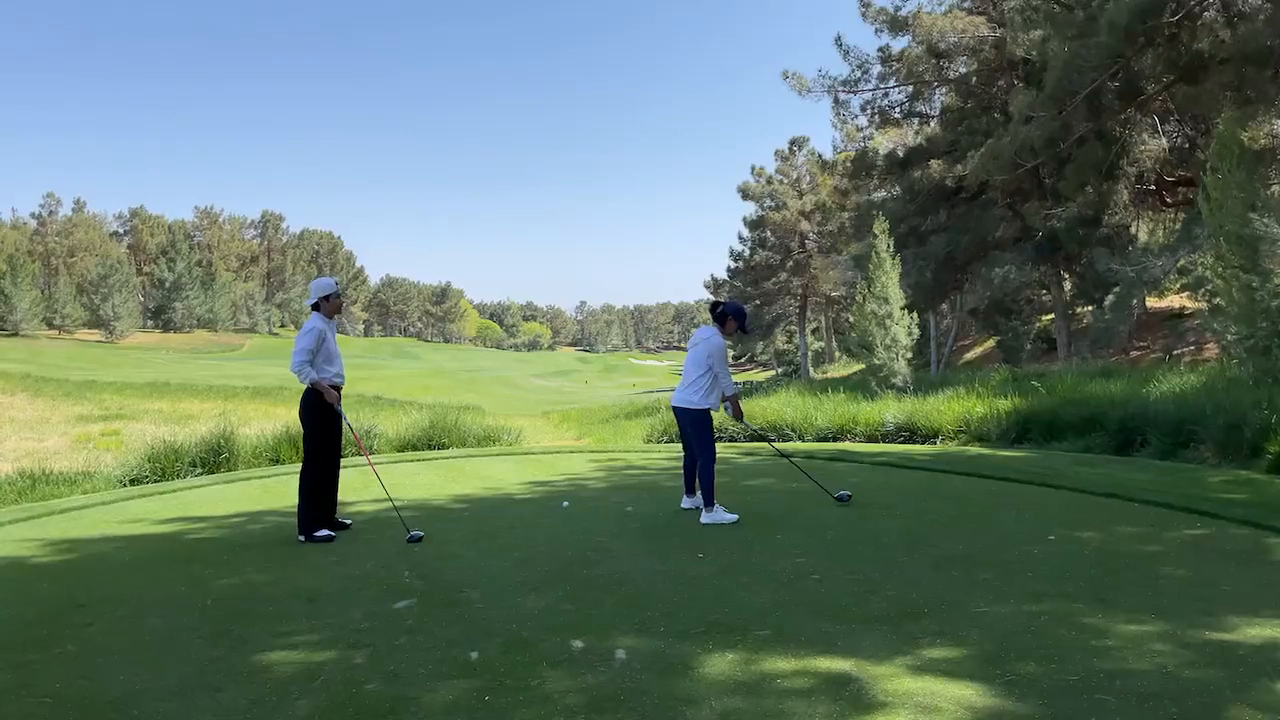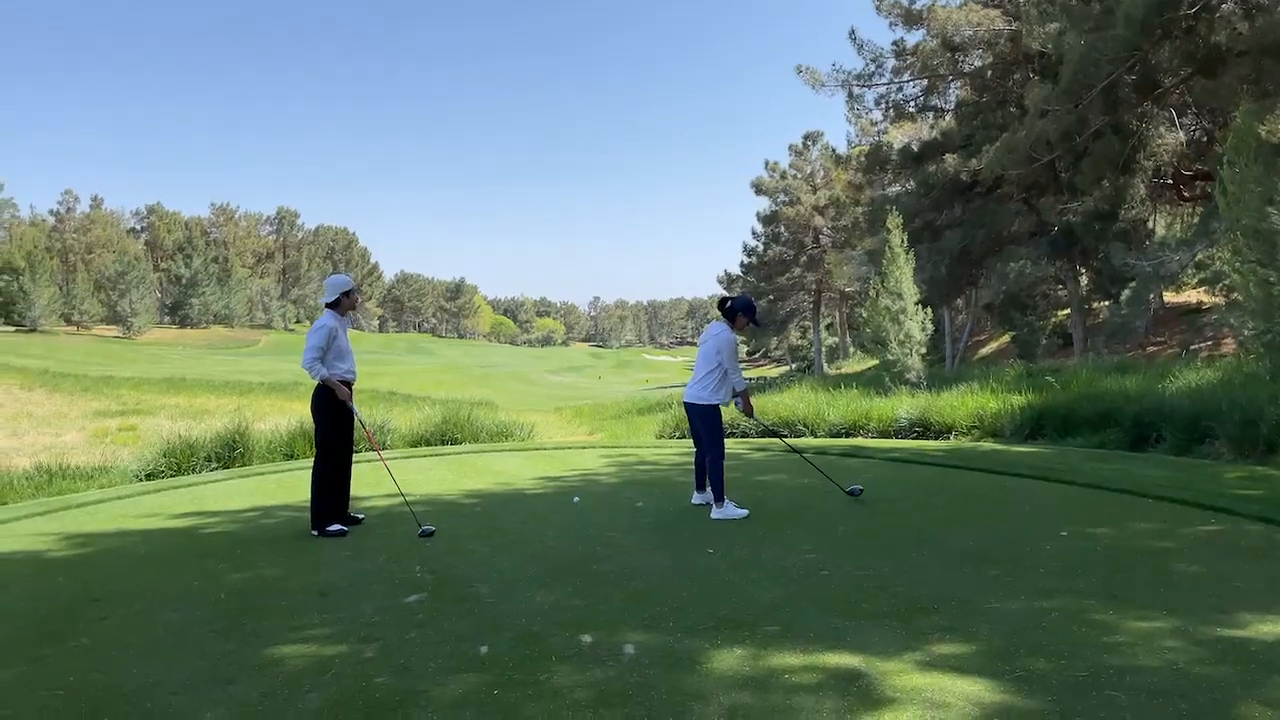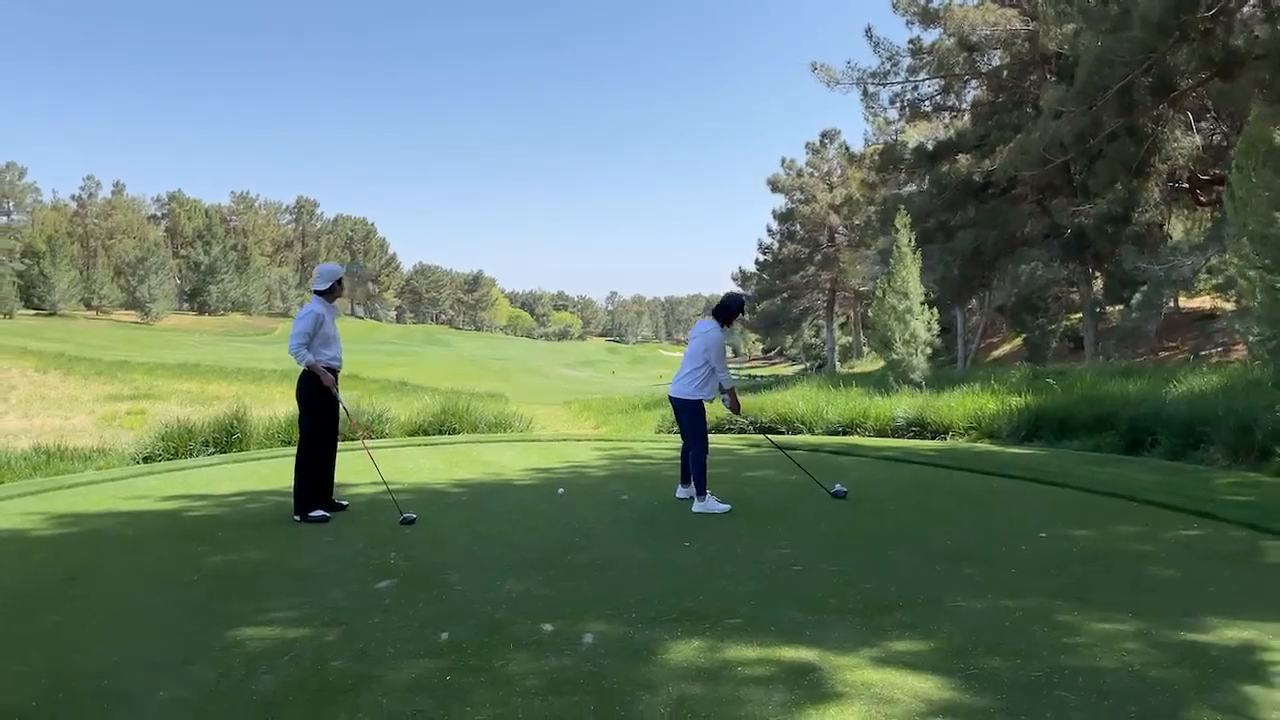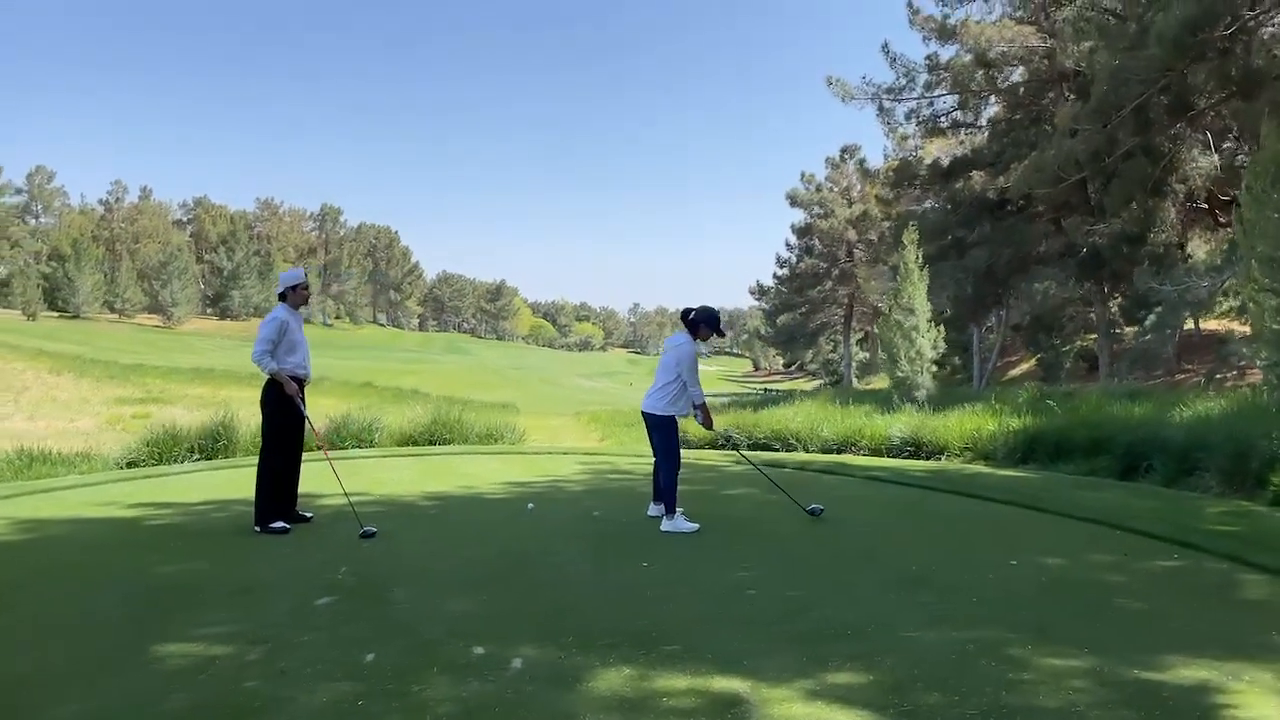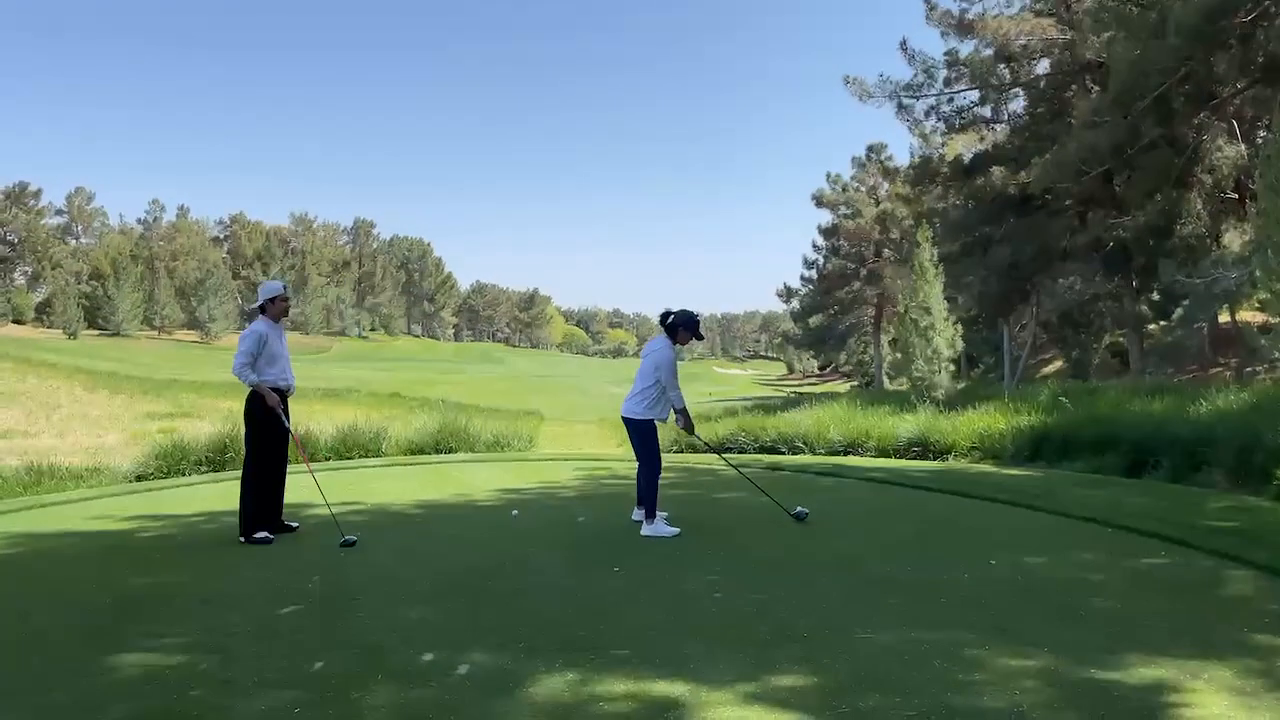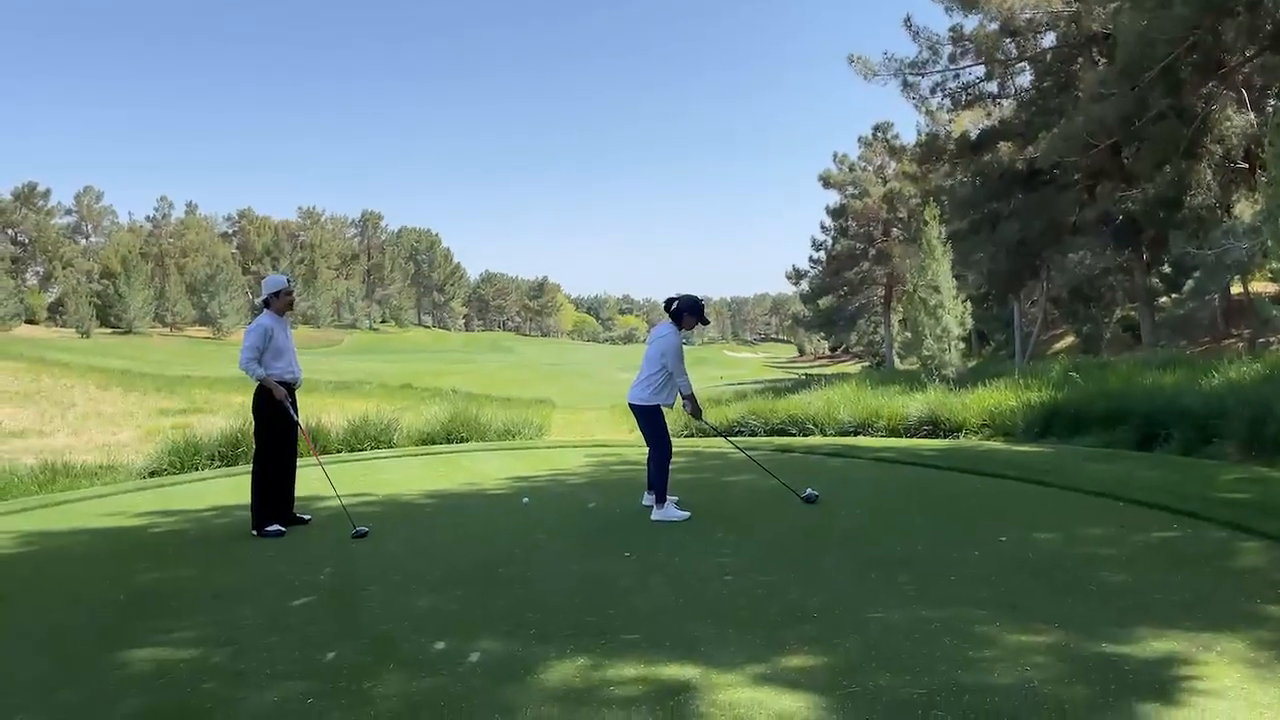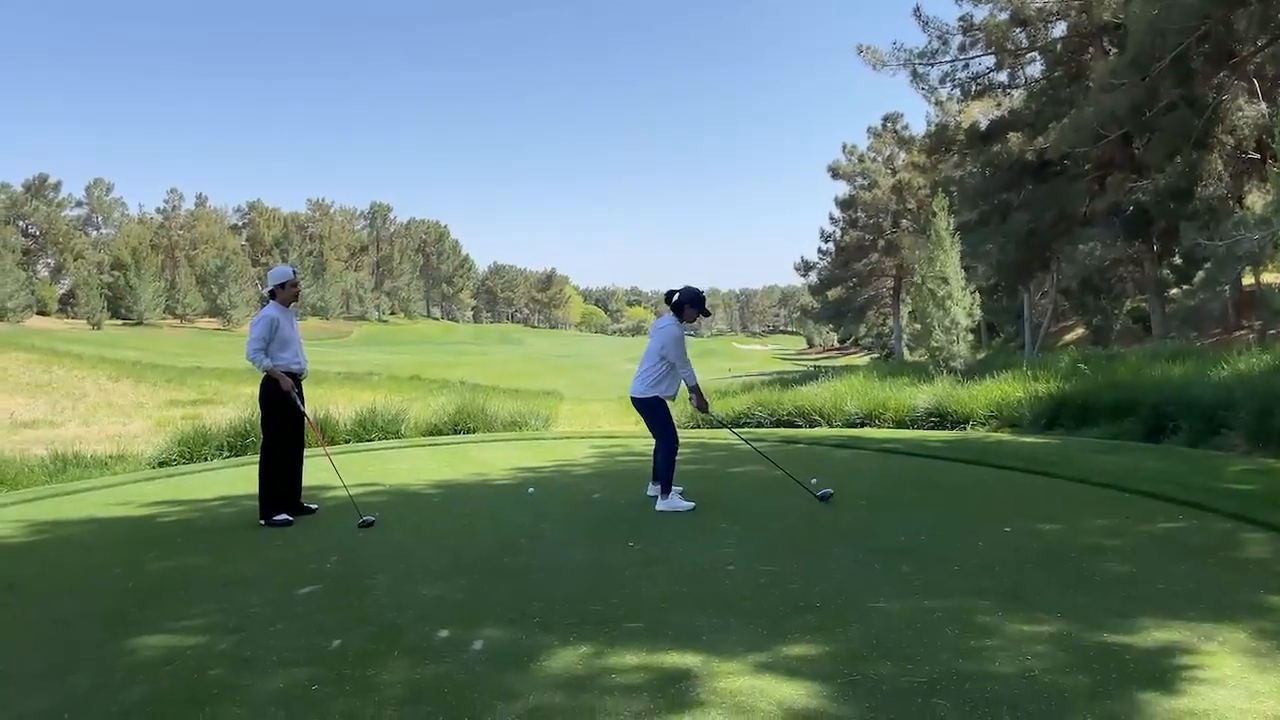
dt=0.7s
person 1, frame 1
left shoulder: (328, 326)
right shoulder: (314, 328)
right elbow: (299, 365)
right wrist: (325, 389)
left hip: (329, 399)
right hip: (318, 400)
left knee: (331, 460)
right knee: (315, 461)
left ankle: (326, 517)
right ankle: (308, 526)
person 1, frame 2
left shoulder: (341, 323)
right shoulder: (326, 325)
right elbow: (310, 362)
right wrist: (337, 387)
left hip: (341, 396)
right hip: (330, 396)
left knee: (343, 455)
right knee: (327, 457)
left ankle: (339, 511)
right ankle: (322, 521)
person 1, frame 3
left shoulder: (328, 311)
right shoulder: (313, 312)
right elbow: (296, 347)
right wrist: (322, 372)
left hip: (327, 382)
right hip: (315, 382)
left knee: (328, 442)
right knee: (311, 443)
left ankle: (323, 498)
right ankle: (304, 506)
person 1, frame 4
left shoulder: (295, 319)
right shoulder: (278, 318)
right elbow: (260, 355)
right wrist: (286, 381)
left hip: (295, 391)
right hip: (280, 391)
left knee: (292, 452)
right knee: (274, 453)
left ankle: (286, 510)
right ankle: (265, 517)
person 1, frame 5
left shoulder: (278, 331)
right shoulder: (257, 332)
right elbow: (240, 367)
right wrist: (266, 393)
left hip: (279, 401)
right hip: (262, 402)
left knee: (277, 463)
right knee: (258, 464)
left ankle: (272, 519)
right ankle: (250, 527)
person 1, frame 6
left shoulder: (284, 325)
right shoulder: (262, 325)
right elbow: (247, 362)
right wrist: (274, 386)
left hip: (287, 394)
right hip: (270, 396)
left knee: (287, 455)
right knee: (267, 457)
left ankle: (284, 512)
right ankle: (262, 521)
person 1, frame 7
left shoulder: (289, 315)
right shoulder: (268, 317)
right elbow: (254, 353)
left wrist: (299, 374)
right wrist: (280, 378)
left hip: (293, 384)
right hip: (276, 386)
left knee: (295, 446)
right knee: (274, 447)
left ankle: (291, 501)
right ankle: (270, 510)
person 2, frame 1
left shoulder: (703, 334)
right shoulder: (716, 341)
right elbow: (724, 376)
left wrist: (726, 398)
right wrist: (735, 406)
left hip: (682, 402)
right hip: (695, 406)
left knee: (692, 452)
right knee: (707, 456)
left ankle: (690, 497)
right ankle: (709, 511)
person 2, frame 2
left shoulder: (714, 329)
right shoulder: (726, 336)
right elbow: (734, 372)
left wrist: (736, 394)
right wrist: (746, 401)
left hip: (693, 398)
right hip: (705, 402)
left knee: (704, 448)
right knee: (716, 452)
left ankle: (701, 493)
right ankle: (719, 506)
person 2, frame 3
left shoulder: (704, 325)
right shoulder: (715, 335)
right elbow: (721, 370)
left wrist: (723, 391)
right wrist: (733, 398)
left hip: (680, 392)
right hip: (689, 396)
left knee: (690, 443)
right knee: (699, 447)
left ankle: (685, 487)
right ankle: (701, 500)
person 2, frame 4
left shoulder: (678, 339)
right shoulder: (687, 348)
right elbow: (693, 385)
left wrist: (697, 408)
right wrist: (706, 414)
left hip: (653, 408)
right hip: (662, 412)
left knee: (663, 459)
right knee: (671, 463)
left ankle: (657, 504)
right ankle: (670, 518)
person 2, frame 5
left shoulder: (658, 343)
right shoulder: (665, 352)
right elbow: (673, 390)
left wrist: (678, 414)
right wrist: (686, 419)
left hip: (635, 412)
right hip: (640, 416)
left knee: (646, 463)
right knee: (652, 467)
left ankle: (641, 509)
right ankle: (650, 523)
person 2, frame 6
left shoulder: (663, 329)
right shoulder: (672, 339)
left elbow: (674, 375)
right elbow: (680, 376)
left wrist: (686, 399)
right wrist: (694, 404)
left hip: (642, 398)
right hip: (647, 402)
left knee: (657, 448)
right knee: (663, 451)
left ankle: (652, 494)
right ankle: (660, 507)
person 2, frame 7
left shoulder: (669, 323)
right shoulder: (672, 331)
left elbow: (680, 366)
right elbow: (684, 367)
left wrist: (692, 393)
right wrist: (699, 397)
left hip: (650, 392)
right hip: (647, 394)
left knee: (664, 439)
right knee: (670, 442)
left ankle: (656, 484)
right ankle: (665, 498)
